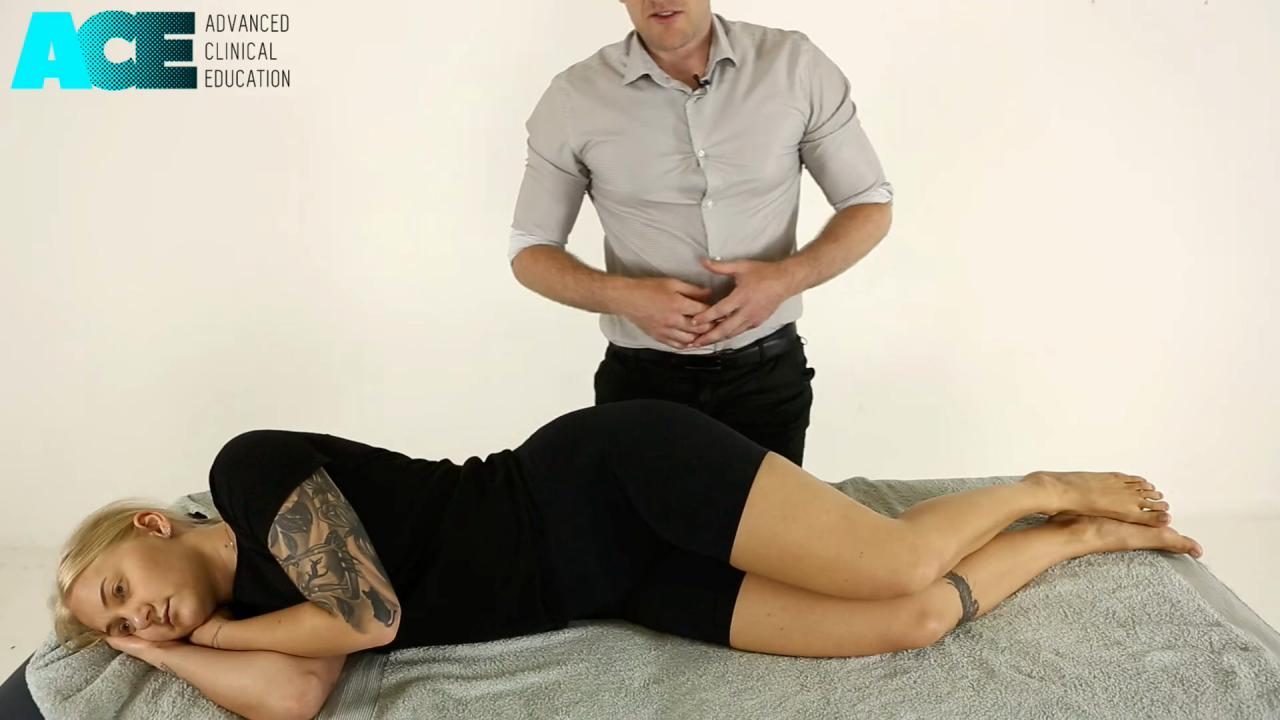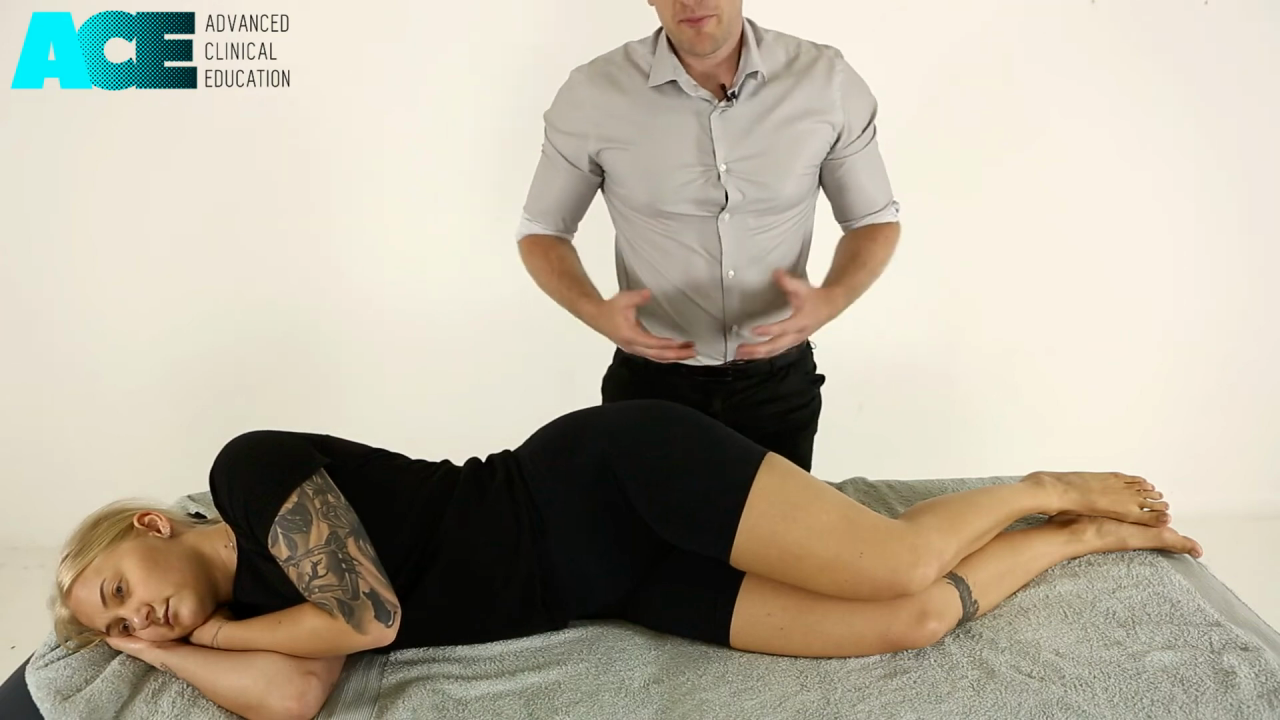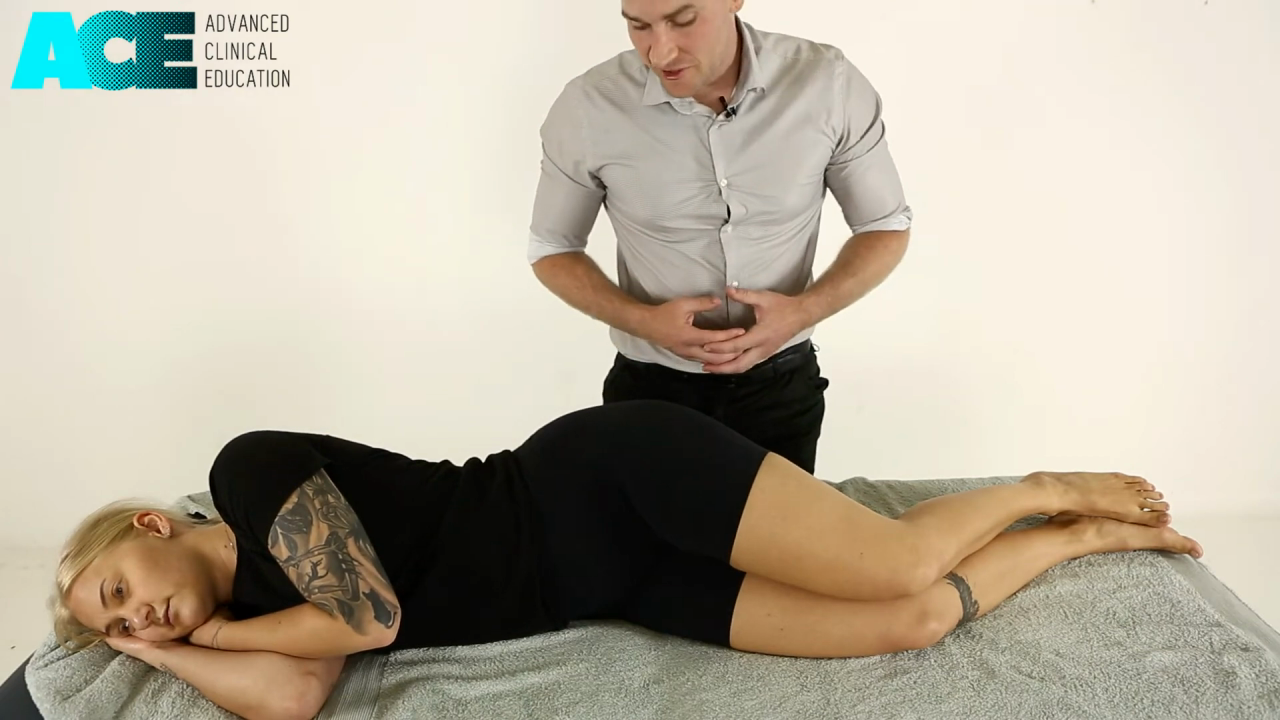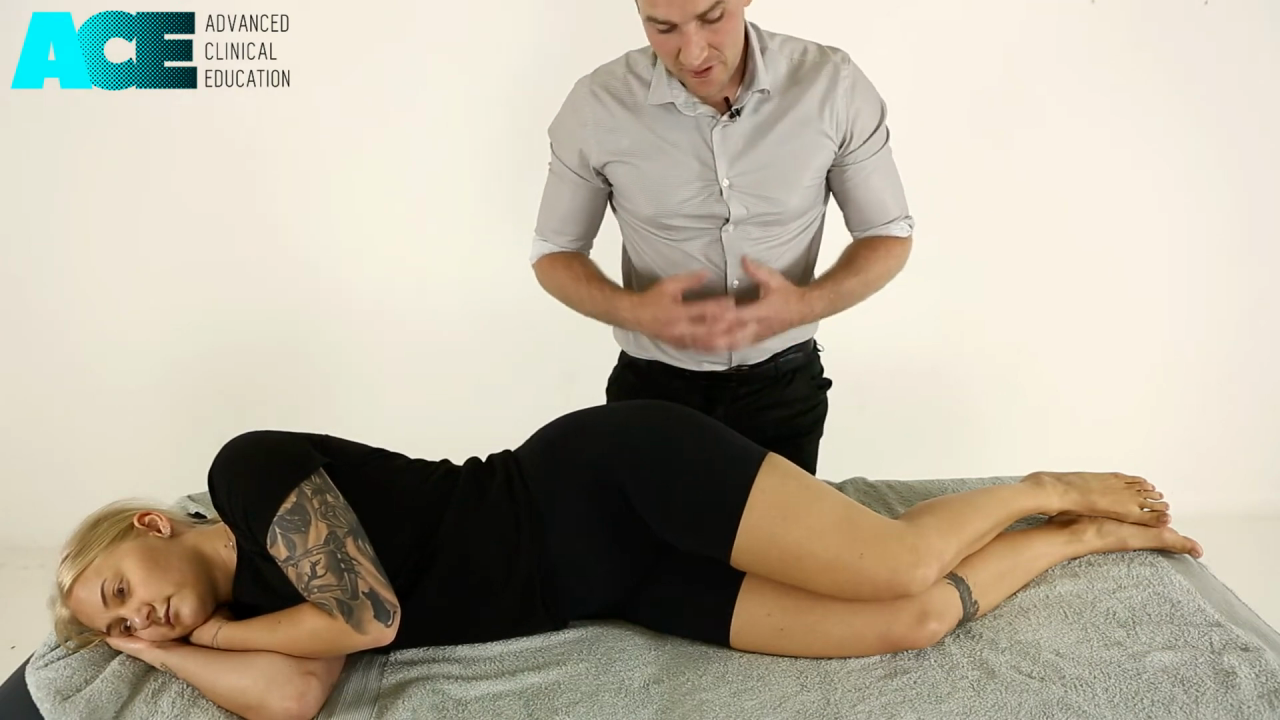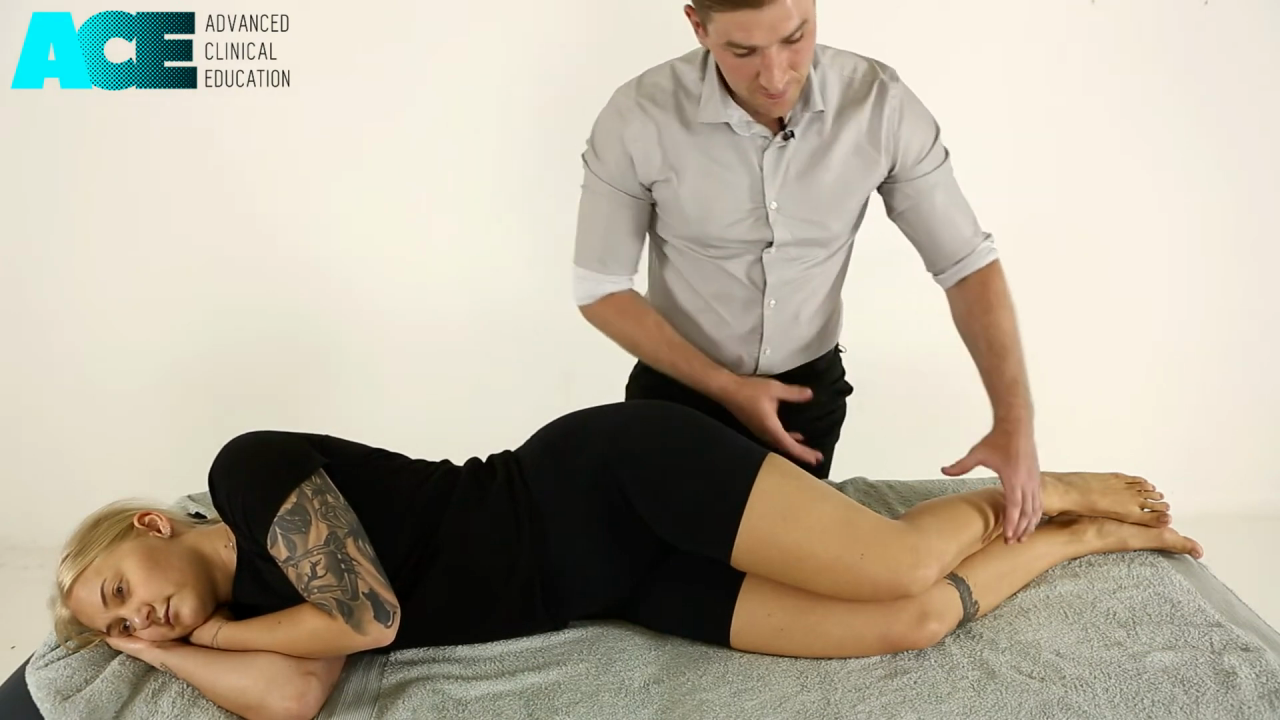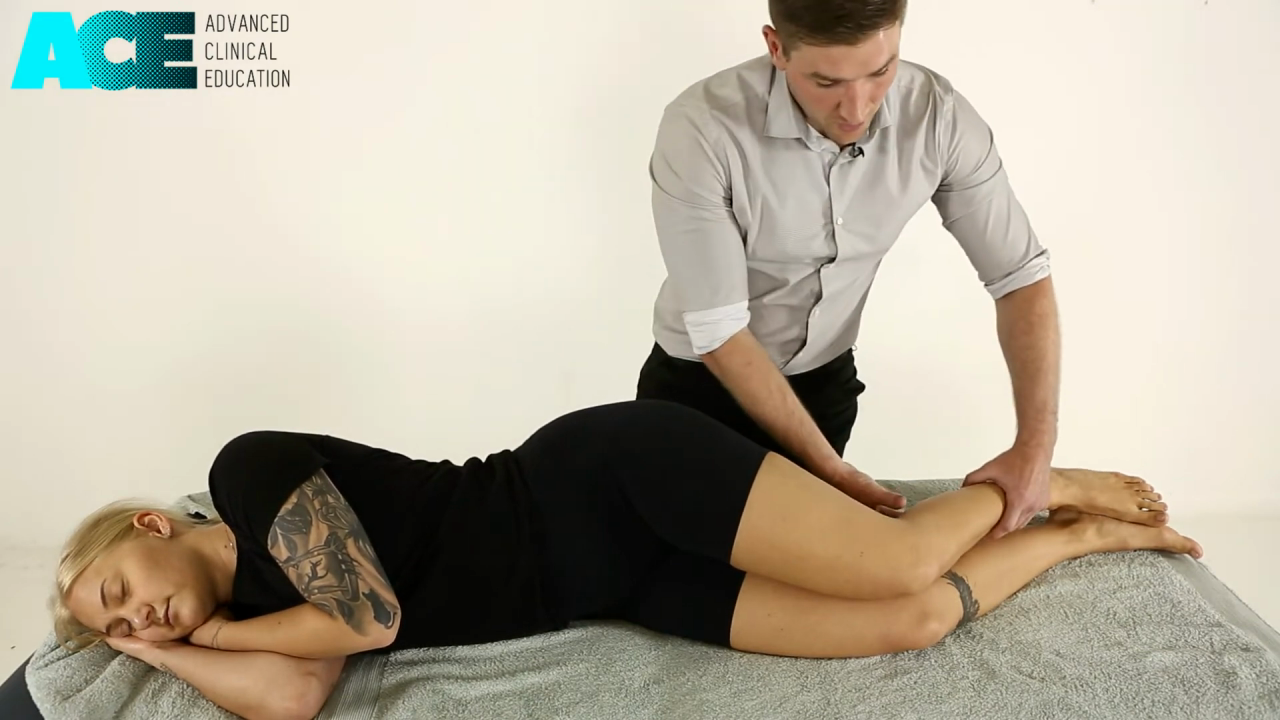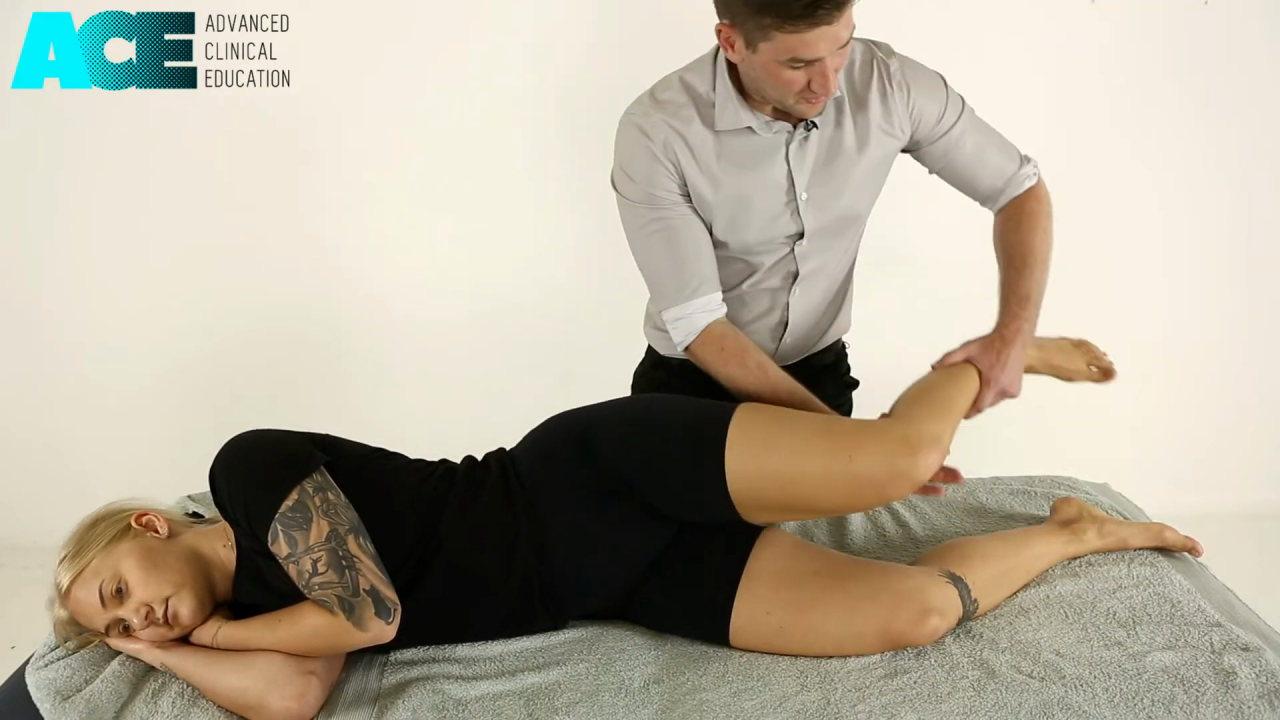
dt=0.7s
person 1, frame 1
left shoulder: (252, 468)
right shoulder: (266, 606)
left elbow: (374, 613)
left wrist: (213, 625)
left hip: (611, 471)
right hip: (621, 584)
left knee: (899, 567)
right knee: (911, 618)
left ankle: (1049, 489)
right ankle: (1086, 537)
person 1, frame 2
left shoulder: (250, 470)
right shoulder: (264, 606)
left elbow: (374, 614)
left wrist: (219, 627)
left hip: (613, 476)
right hip: (622, 589)
left knee: (899, 567)
right knee: (912, 619)
left ankle: (1049, 490)
right ankle: (1083, 538)
person 1, frame 3
left shoulder: (251, 470)
right shoulder: (264, 604)
left elbow: (373, 615)
left wrist: (213, 625)
left hip: (609, 474)
right hip: (621, 584)
left knee: (900, 571)
right knee: (911, 621)
left ankle: (1051, 490)
right ankle: (1085, 536)
person 1, frame 4
left shoulder: (250, 471)
right shoulder: (264, 602)
left elbow: (372, 614)
left wrist: (214, 626)
left hip: (611, 476)
right hip: (624, 587)
left knee: (900, 568)
right knee: (910, 621)
left ankle: (1051, 490)
right ankle: (1085, 537)
person 1, frame 5
left shoulder: (251, 470)
right shoulder: (262, 604)
left elbow: (374, 614)
left wrist: (210, 625)
left hip: (611, 473)
right hip: (624, 585)
left knee: (901, 572)
right knee: (912, 622)
left ankle: (1042, 490)
right ankle: (1082, 537)
person 1, frame 6
left shoulder: (249, 471)
right shoulder: (258, 603)
left elbow: (372, 616)
left wrist: (220, 624)
left hip: (606, 479)
right hip: (616, 588)
left knee: (900, 566)
right knee: (912, 622)
left ankle: (1035, 480)
right ankle: (1075, 536)
person 1, frame 7
left shoulder: (249, 469)
right shoulder: (258, 611)
left elbow: (373, 612)
left wrist: (211, 624)
left hip: (602, 472)
right hip: (621, 583)
left knee: (893, 459)
right knee: (915, 610)
right ankle: (1077, 532)
person 2, frame 1
left shoulder: (795, 65)
right shoulder: (573, 98)
left elbow: (871, 205)
right elbow: (529, 252)
left wrist: (787, 277)
right wrist: (623, 295)
left hip: (768, 372)
right hip: (641, 379)
person 2, frame 2
left shoulder: (826, 80)
right shoulder: (592, 93)
left elbow: (875, 220)
right elbow: (540, 231)
left wrist: (830, 300)
right wrist: (595, 311)
left hip: (778, 380)
right hip: (650, 382)
person 2, frame 3
left shoulder: (828, 84)
right shoulder: (587, 107)
left elbow: (887, 227)
right elbow: (551, 250)
left wrist: (804, 310)
right wrist: (643, 321)
left hip: (782, 385)
right hip: (651, 388)
person 2, frame 4
left shoulder: (833, 87)
right shoulder: (596, 106)
left elbow: (889, 236)
right elbow: (554, 255)
left wrist: (808, 304)
right wrist: (633, 311)
left hip: (785, 383)
right hip: (655, 386)
person 2, frame 5
left shoulder: (881, 105)
right shoulder: (637, 119)
left elbow: (968, 263)
right elbow: (600, 290)
left wrist: (1014, 422)
right wrist: (726, 389)
left hip: (809, 388)
right hip: (680, 392)
person 2, frame 6
left shoulder: (939, 117)
right shoulder: (701, 130)
left elbow: (1022, 276)
right elbow: (719, 333)
left wrist: (1035, 445)
right wrist: (833, 473)
left hip: (824, 383)
right hip: (698, 386)
person 2, frame 7
left shoulder: (890, 82)
right shoulder: (655, 134)
left elbow: (1020, 189)
right elbow: (697, 324)
left wrist: (1013, 334)
left hip: (821, 373)
right hip: (692, 384)
